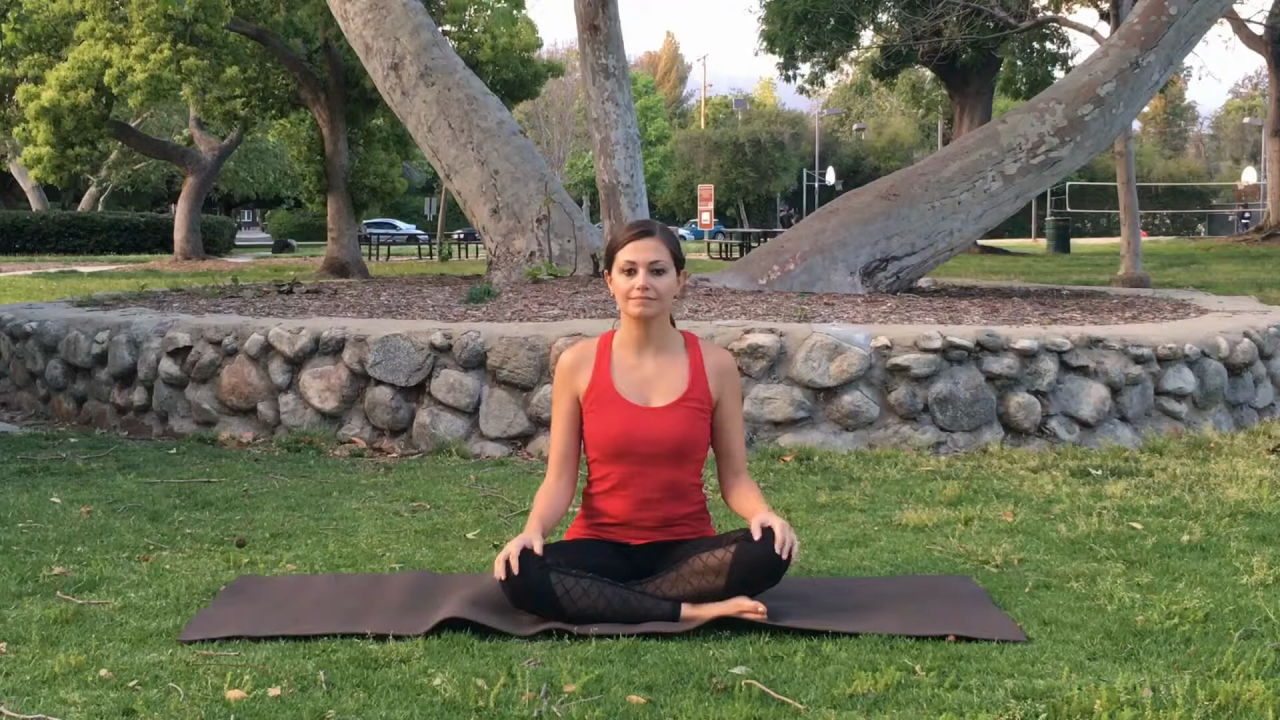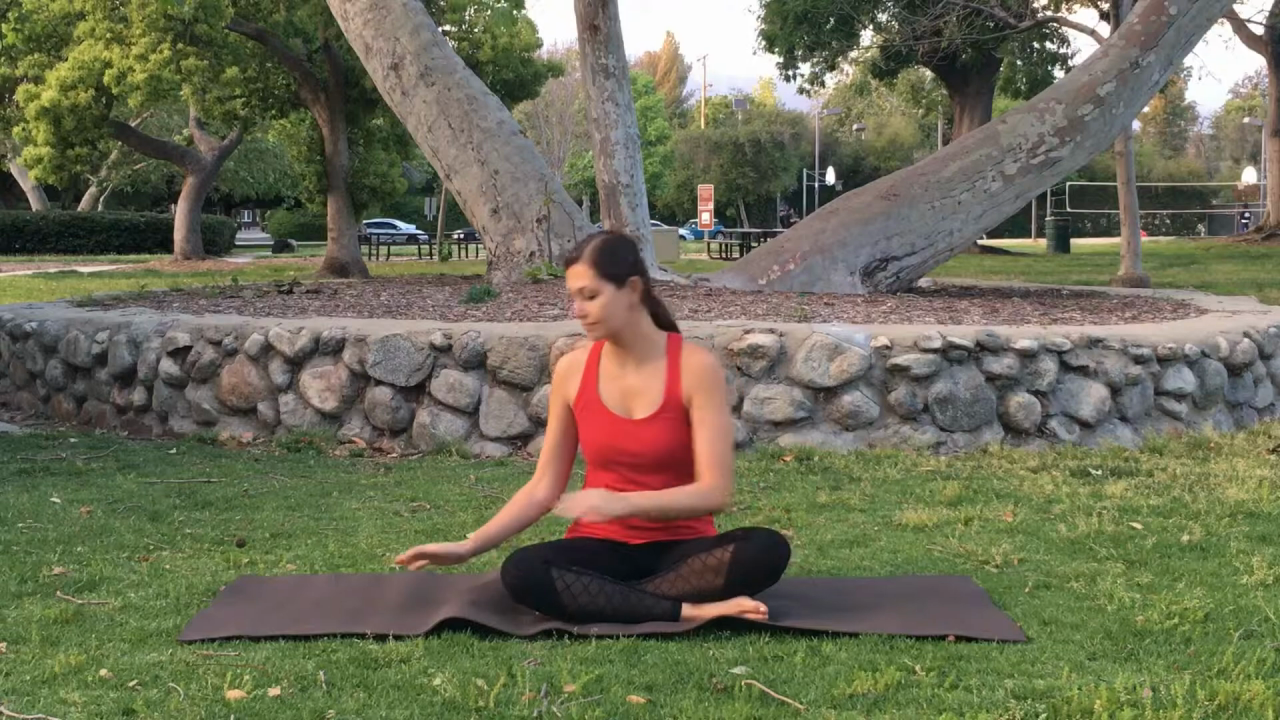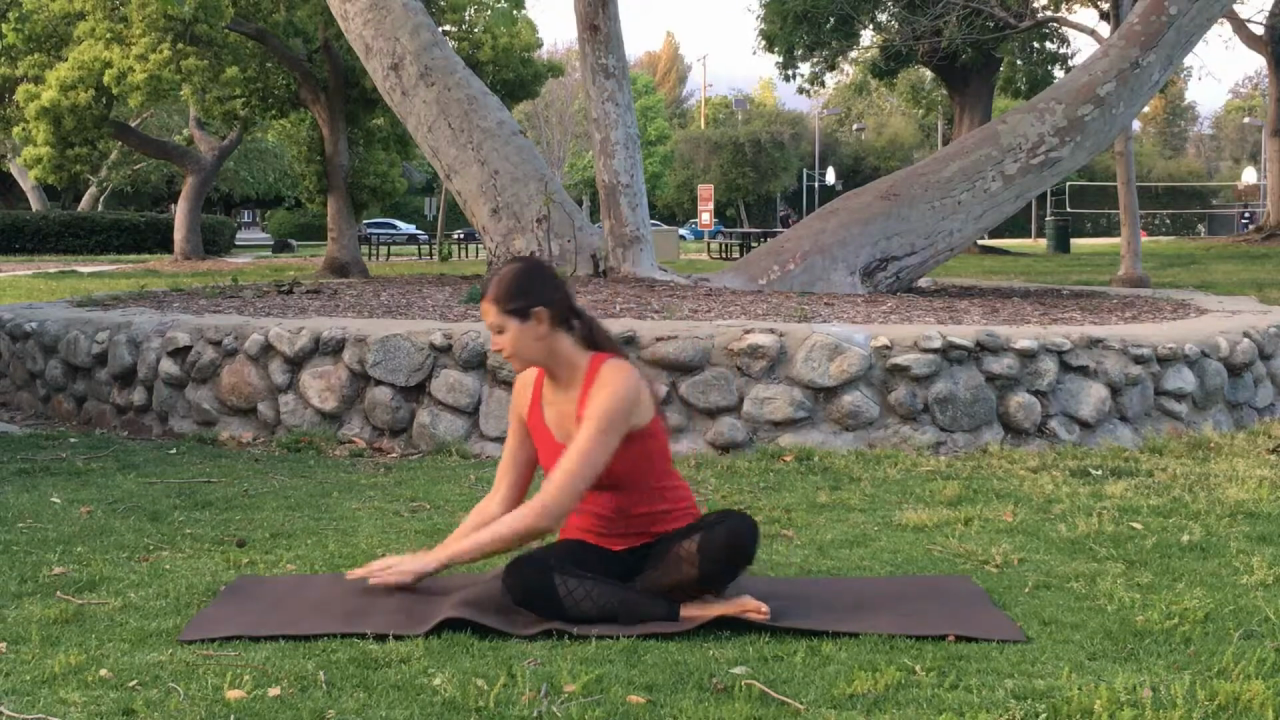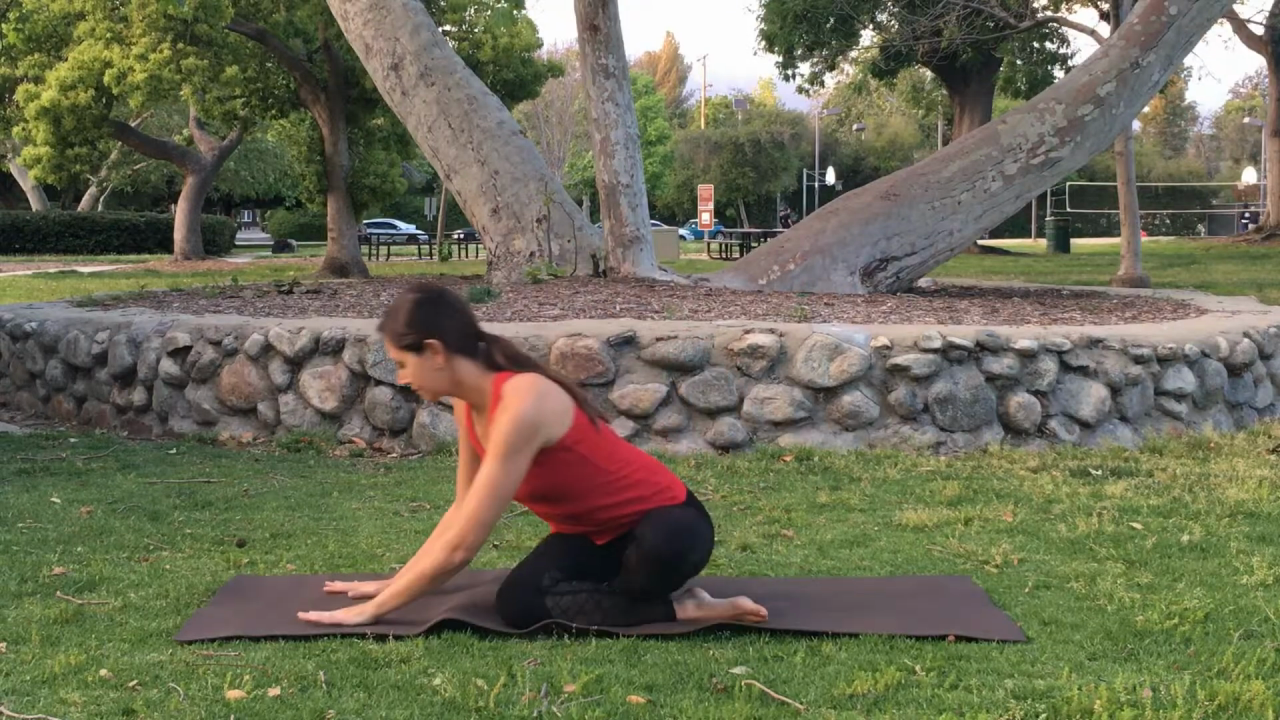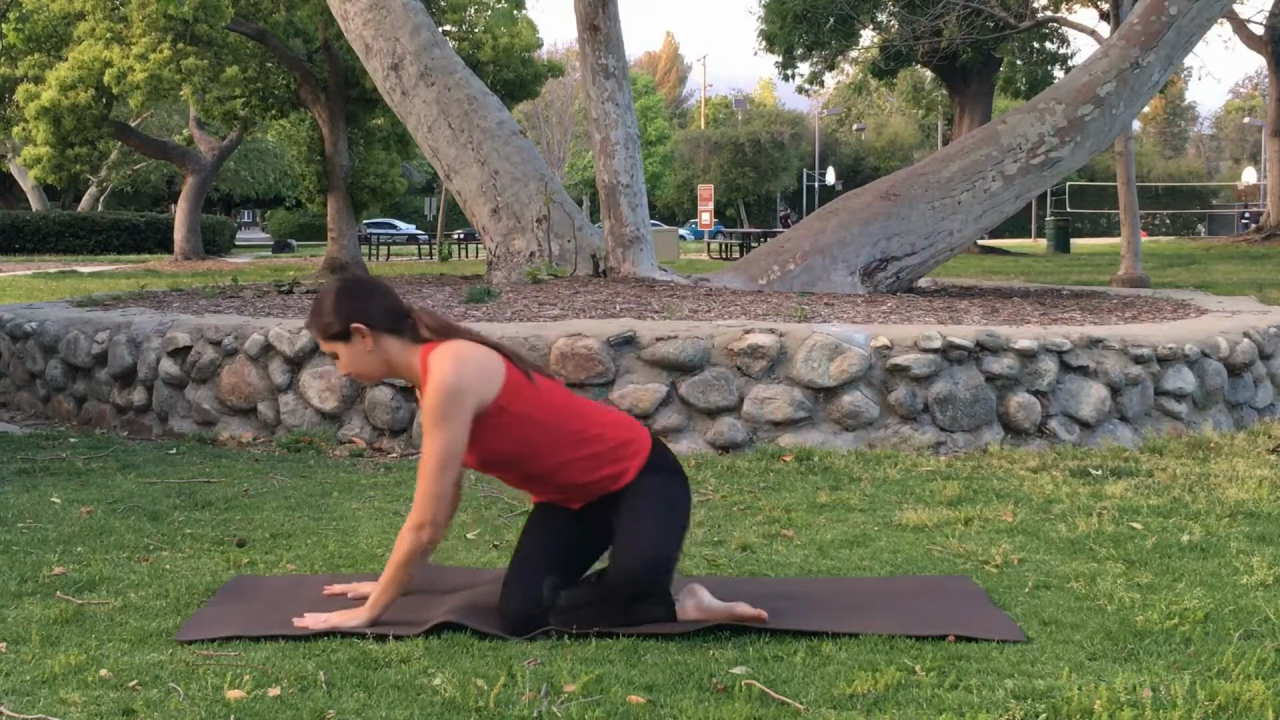
dt=0.3s
person 1, frame 1
left shoulder: (714, 365)
right shoulder: (576, 363)
left elbow: (732, 477)
right elbow: (559, 475)
left wrist: (761, 513)
right wrist: (533, 530)
left hip: (682, 546)
right hip: (603, 544)
left knee: (768, 551)
right knee: (521, 576)
left ankle: (603, 599)
right ankle: (680, 610)
person 1, frame 2
left shoulder: (696, 366)
right shoulder: (572, 370)
left elbow: (716, 490)
right elbow: (545, 485)
left wrist: (621, 502)
right wrist: (470, 545)
left hip: (679, 545)
right hip: (600, 546)
left knee: (767, 552)
right knee: (520, 572)
left ankle: (586, 599)
right ankle: (689, 610)
person 1, frame 3
left shoulder: (616, 386)
right shoulder: (528, 387)
left elbow: (546, 514)
right elbow: (503, 499)
left wrist: (434, 559)
right wrist: (428, 561)
left hip: (666, 542)
right hip: (596, 547)
left knee: (736, 534)
right knee: (523, 580)
left ankle: (606, 598)
right ankle: (684, 609)
person 1, frame 4
left shoulder: (524, 404)
right shoulder: (468, 404)
left elbow: (461, 546)
right elbow: (462, 513)
left wrist: (374, 609)
right wrist: (395, 582)
left hip: (657, 524)
right hip: (588, 534)
left knee: (663, 545)
right knee: (517, 603)
left ankle: (610, 599)
right ankle: (676, 609)
person 1, frame 5
left shoulder: (449, 373)
right shoulder: (432, 371)
left elbow: (426, 521)
right elbow: (443, 503)
left wrist: (371, 609)
right wrist: (388, 584)
left hip: (638, 473)
right hip: (570, 494)
left knee: (634, 581)
right knee: (520, 616)
right ankle: (679, 608)
